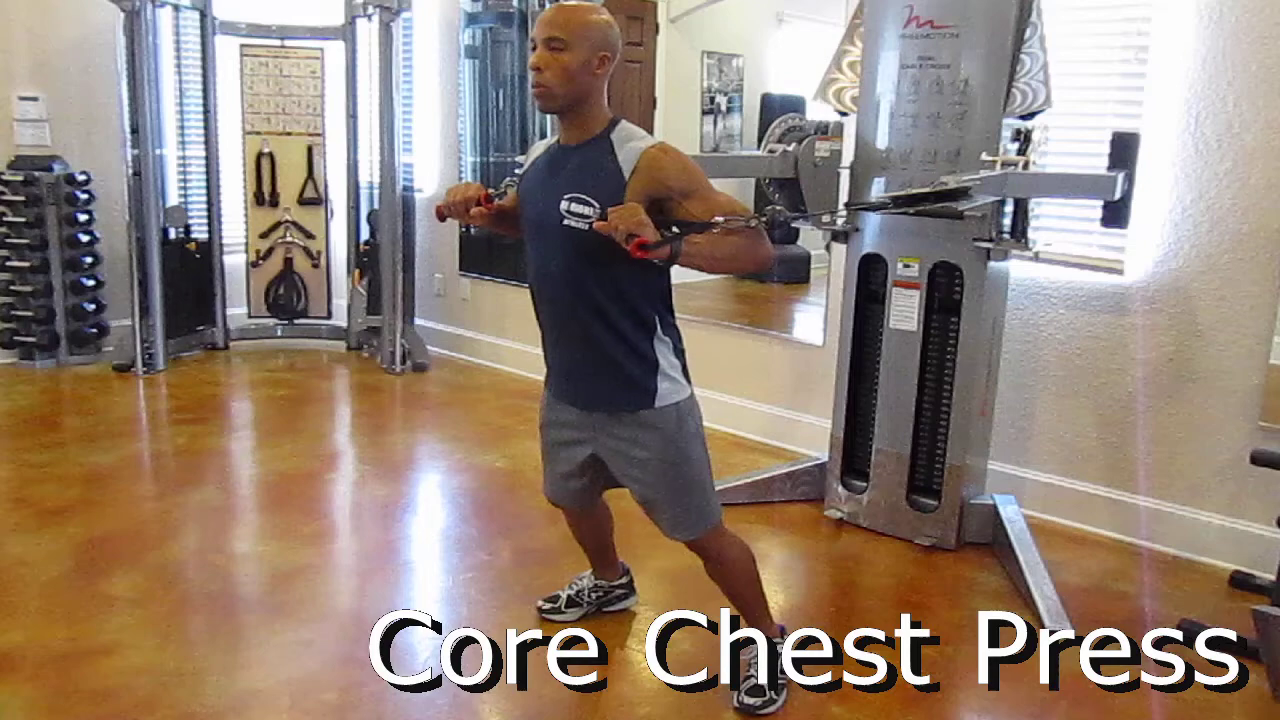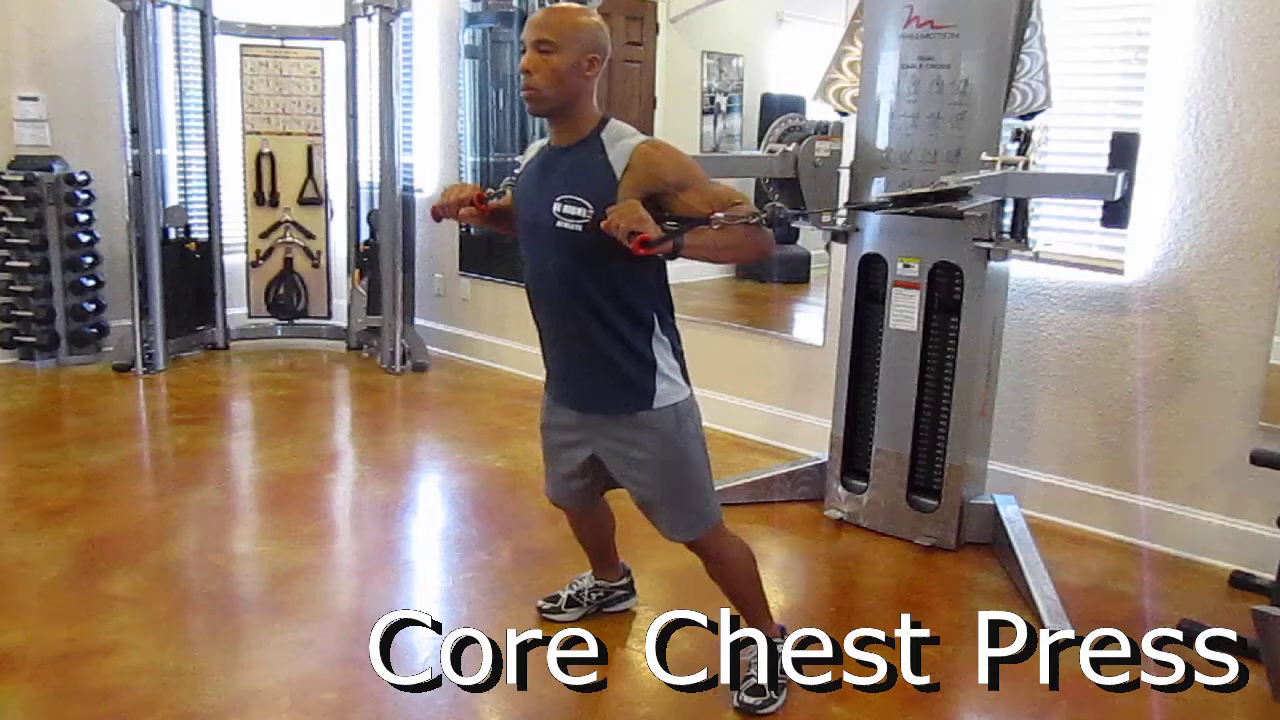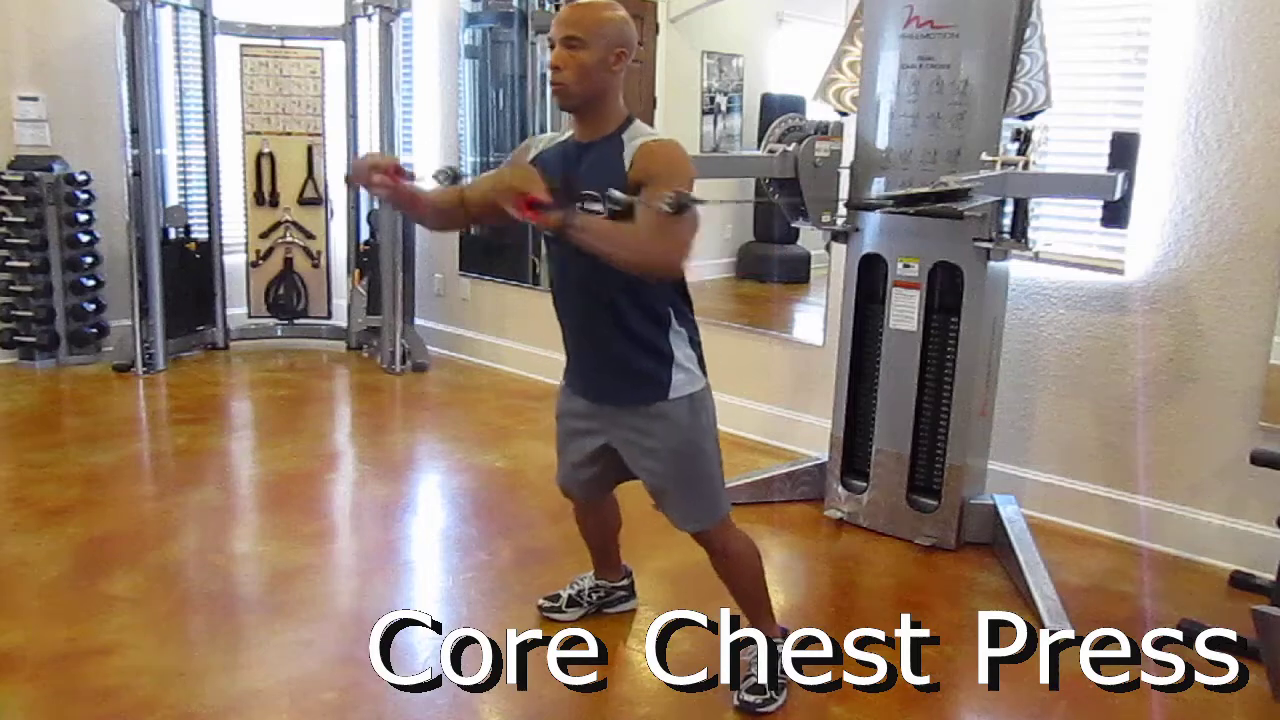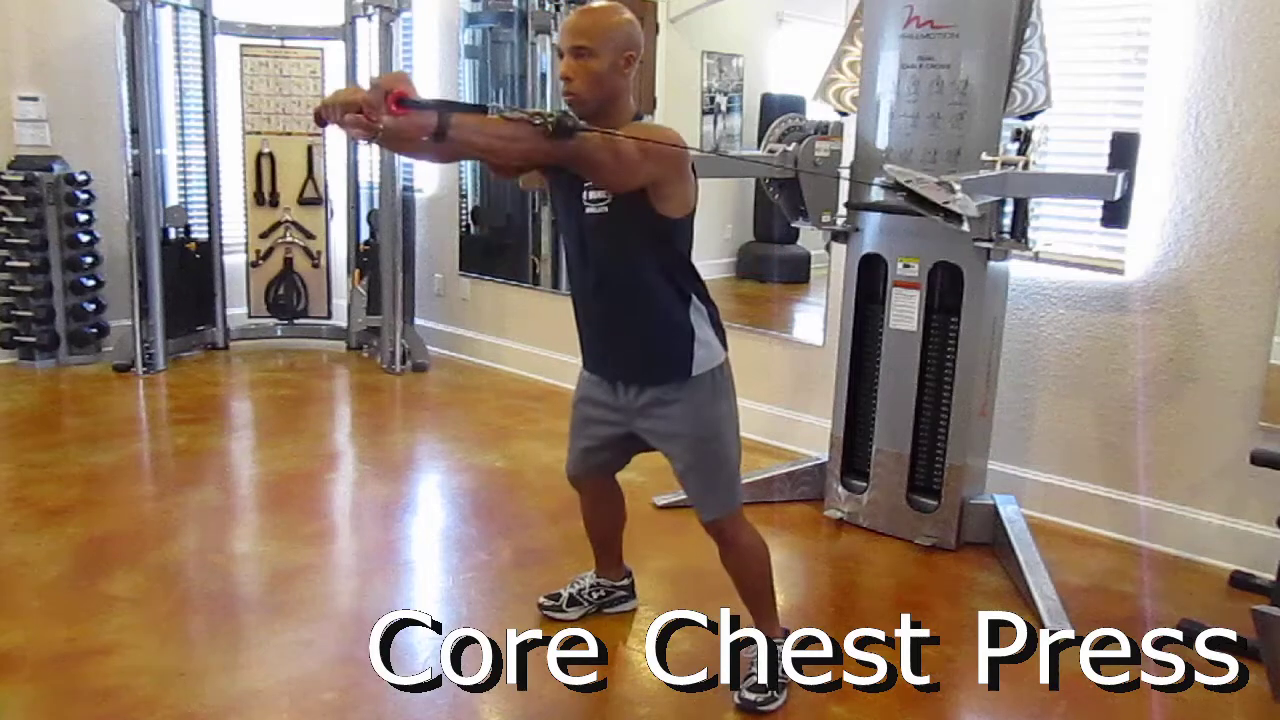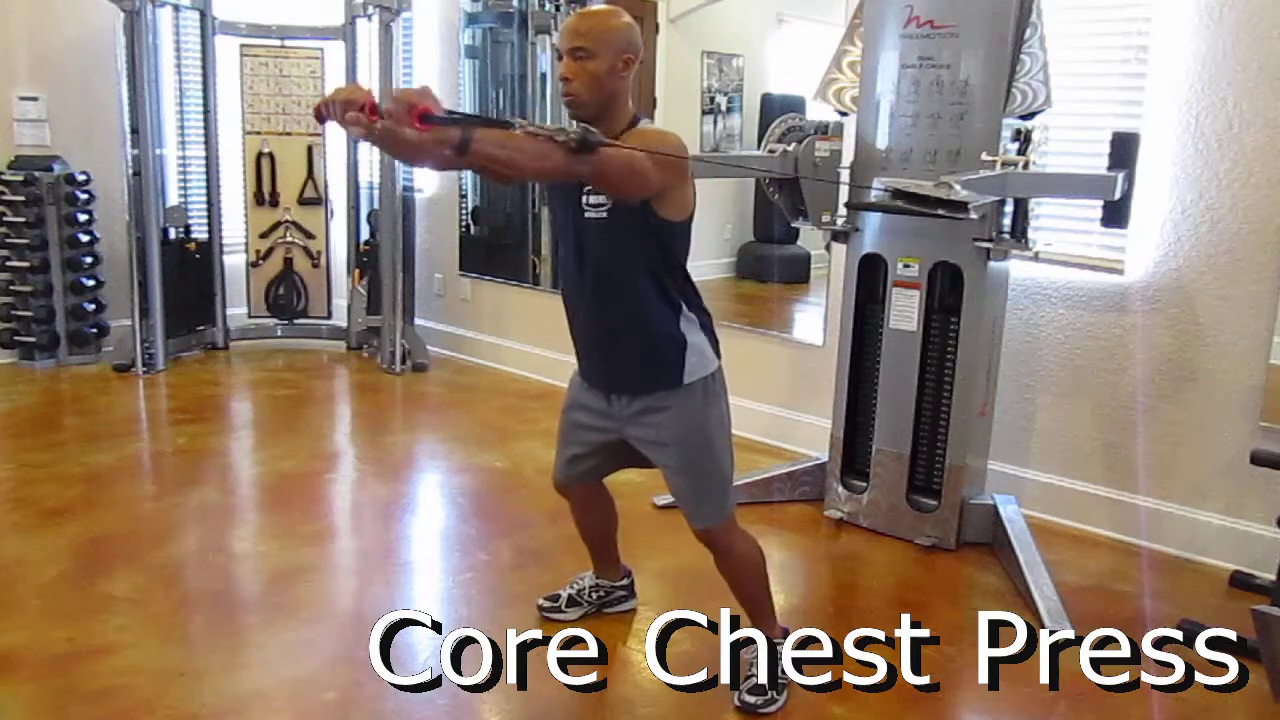
dt=0.4s
person 1, frame 1
left shoulder: (650, 163)
right shoulder: (541, 159)
left elbow: (755, 247)
left wrist: (664, 246)
right wrist: (480, 210)
left hip: (644, 398)
right hip: (566, 390)
left knee: (700, 532)
right knee: (571, 496)
left ankle: (768, 643)
right ankle: (610, 583)
person 1, frame 2
left shoulder: (641, 160)
right shoulder: (534, 161)
left elbow: (756, 235)
left wrist: (667, 238)
right wrist: (477, 209)
left hip: (642, 399)
right hip: (566, 391)
left knee: (702, 534)
right knee: (573, 497)
left ankle: (768, 644)
right ankle: (610, 583)
person 1, frame 3
left shoulder: (657, 157)
right shoulder: (543, 154)
left elbow: (662, 258)
right elbow: (454, 211)
left wrist: (558, 216)
right wrist: (402, 192)
left hip: (661, 389)
right hip: (585, 382)
left knee: (710, 526)
right knee: (583, 489)
left ankle: (769, 643)
right ankle: (612, 584)
person 1, frame 4
left shoulder: (656, 149)
right shoulder: (558, 146)
left elbow: (552, 147)
right elbow: (460, 143)
left wrist: (430, 119)
right wrist: (379, 124)
left hip: (683, 375)
right hip: (606, 369)
left knee: (721, 517)
right knee: (588, 475)
left ankle: (771, 643)
right ankle: (612, 583)
person 1, frame 5
left shoulder: (659, 152)
right shoulder: (556, 144)
left elbow: (581, 164)
right elbow: (454, 153)
left wrist: (452, 135)
right wrist: (374, 125)
left hip: (674, 382)
right hip: (599, 375)
left knee: (713, 525)
right knee: (575, 479)
left ankle: (769, 644)
right ankle: (611, 583)
